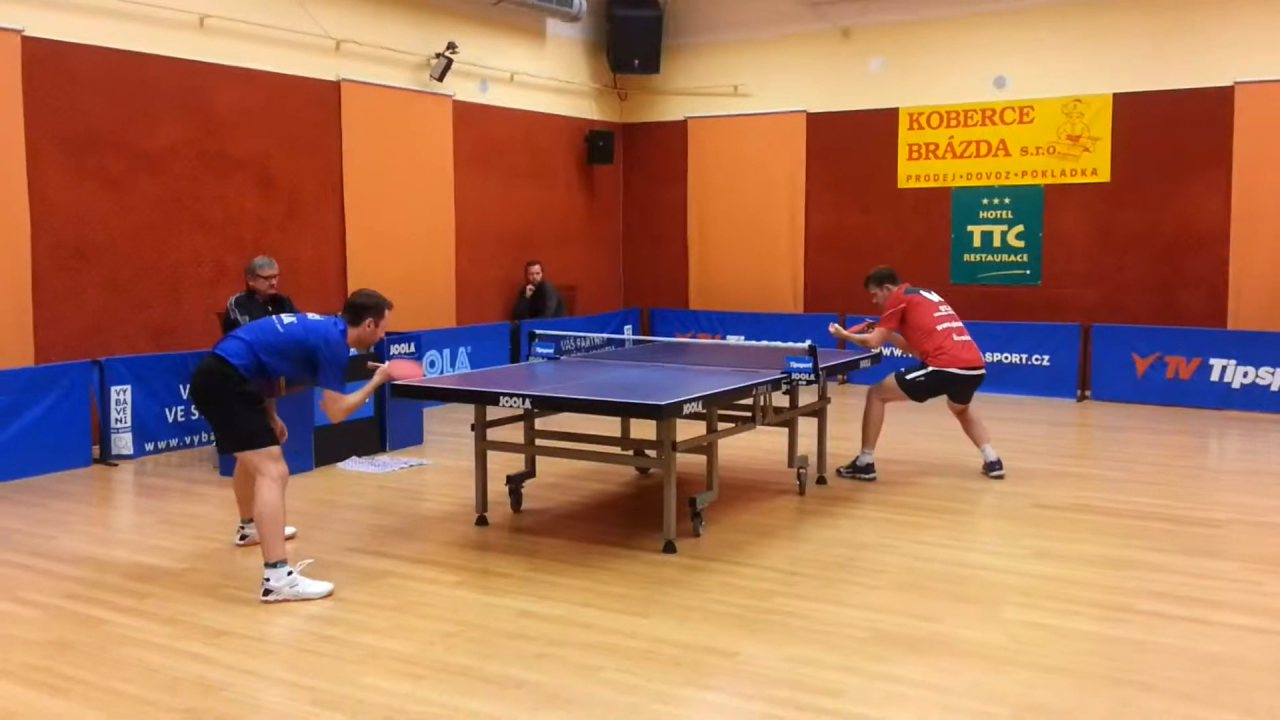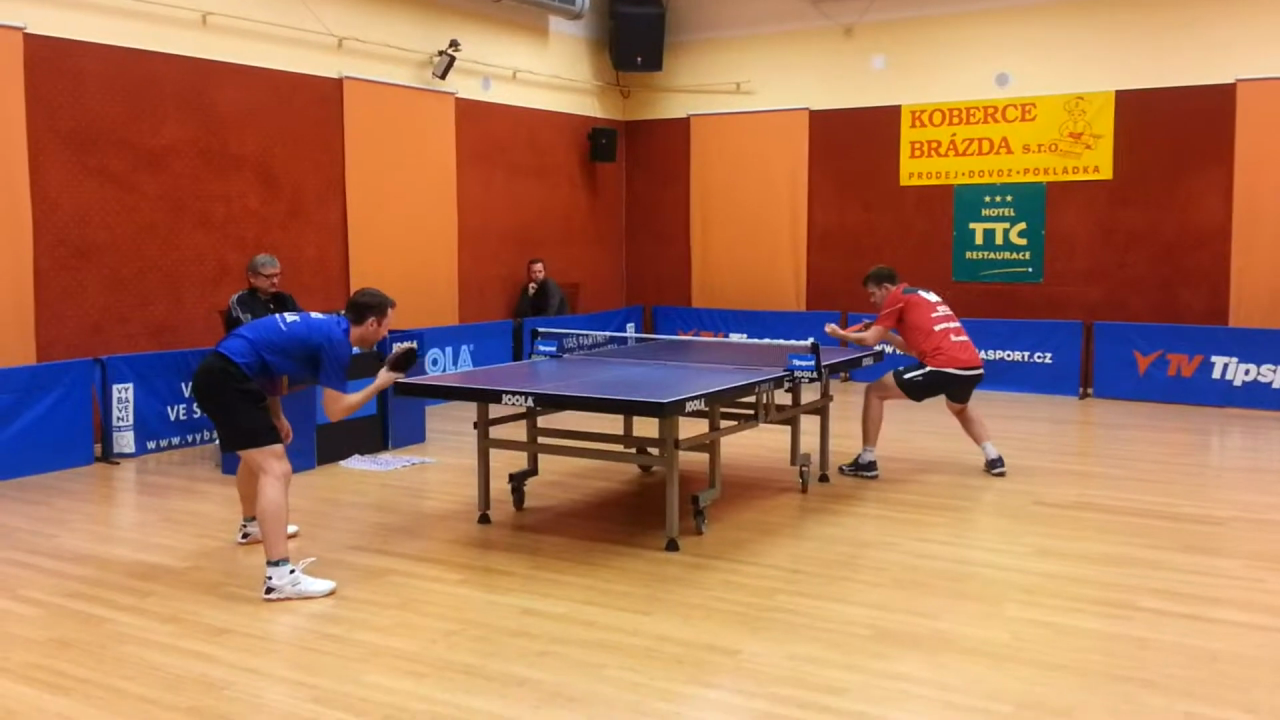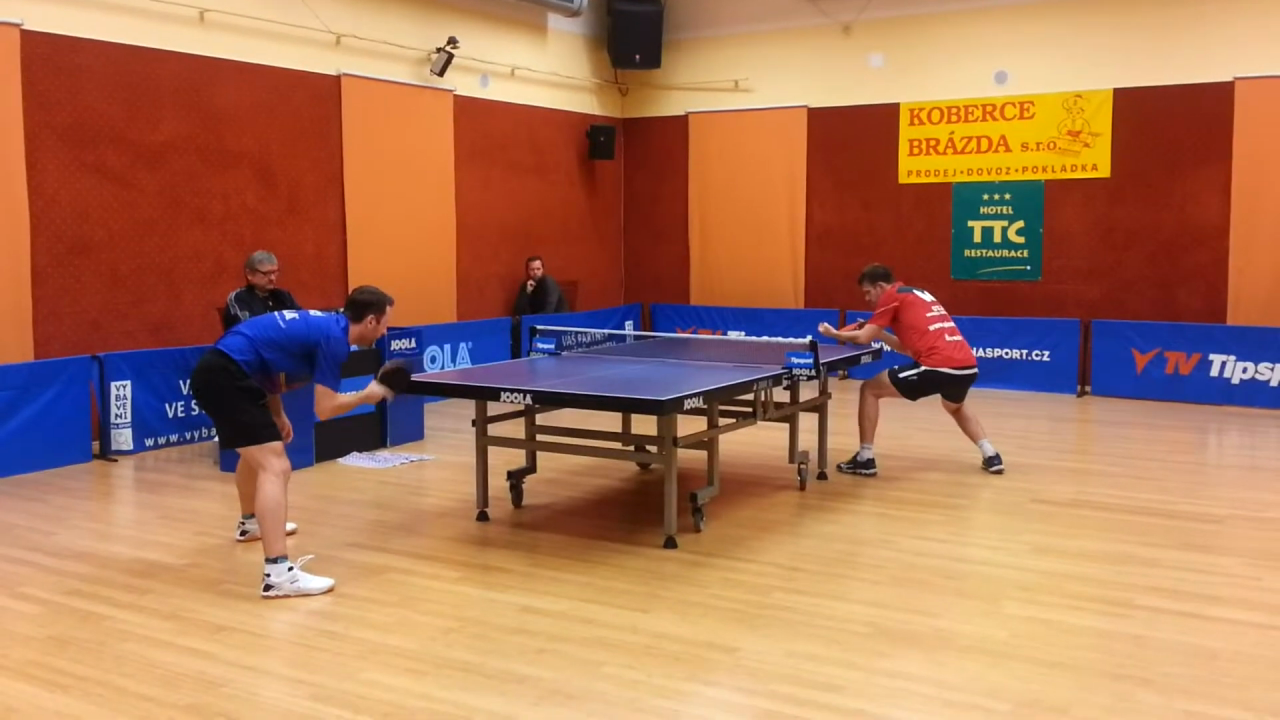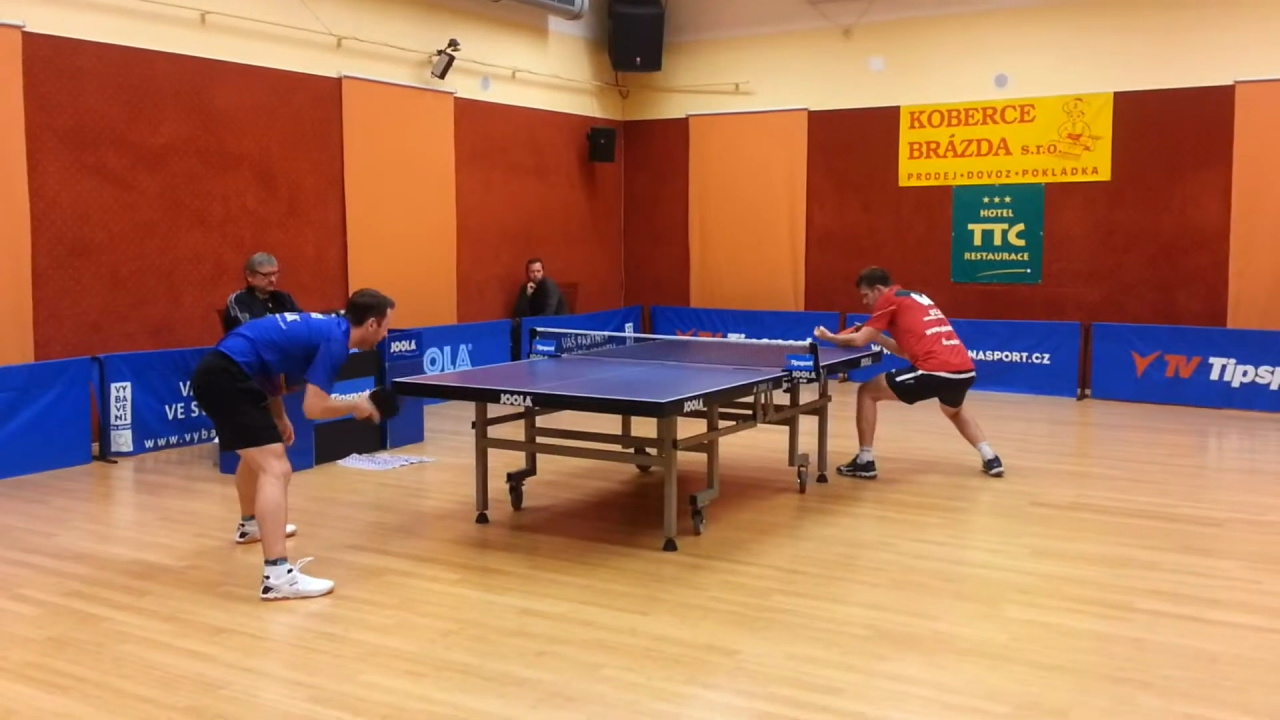
dt=0.1s
person 1, frame 1
left shoulder: (323, 328)
right shoulder: (333, 340)
right elbow: (335, 411)
left wrist: (270, 417)
right wrist: (376, 381)
left hip: (215, 374)
right hip: (225, 380)
left knee: (251, 456)
right knee: (272, 472)
left ankle: (251, 527)
right ankle: (278, 577)
person 1, frame 2
left shoulder: (325, 327)
right shoulder: (336, 339)
right elbow: (336, 410)
left wrist: (276, 417)
right wrist: (379, 385)
left hip: (219, 372)
right hip: (228, 378)
left knee: (255, 454)
right knee: (275, 471)
left ankle: (252, 525)
right ankle: (280, 576)
person 1, frame 3
left shoulder: (324, 324)
right shoulder: (335, 337)
right elbow: (326, 408)
left wrist: (277, 415)
right wrist: (368, 395)
left hip: (216, 369)
right hip: (227, 376)
left knee: (255, 451)
right knee: (275, 467)
left ankle: (251, 522)
right ankle: (278, 573)
person 1, frame 4
left shoulder: (324, 327)
right shoulder: (335, 340)
right elbow: (315, 408)
left wrist: (279, 418)
right wrist: (356, 406)
left hip: (217, 370)
right hip: (228, 378)
left knee: (255, 453)
right knee: (275, 470)
left ankle: (250, 524)
right ankle: (278, 575)
person 2, frame 1
left shoulder: (899, 297)
right shoulder: (925, 297)
left elbow: (874, 342)
left wrist: (844, 335)
right wrist: (885, 332)
left hip: (945, 367)
right hip: (975, 368)
left knee: (876, 394)
right knee: (961, 409)
left ankle: (865, 463)
right ankle: (992, 460)
person 2, frame 2
left shoulder: (897, 297)
right shoulder: (923, 297)
left elbow: (870, 340)
left wrist: (841, 334)
right wrist: (882, 331)
left hip: (943, 367)
right hip: (974, 368)
left knee: (875, 391)
right knee: (960, 408)
left ankle: (867, 460)
right ankle: (993, 457)
person 2, frame 3
left shoulder: (892, 296)
right shoulder: (918, 296)
left elbow: (863, 338)
left wrist: (834, 334)
right wrist: (877, 332)
left hip: (938, 367)
right hip: (968, 367)
left knee: (869, 389)
right knee: (956, 408)
left ankle: (865, 458)
right ankle: (991, 455)
person 2, frame 4
left shoulder: (889, 299)
right shoulder: (916, 299)
left elbow: (859, 341)
left wrist: (830, 337)
right wrist: (874, 335)
left hip: (935, 371)
right hip: (965, 371)
left knee: (867, 392)
right knee: (954, 411)
left ankle: (865, 461)
right ankle: (990, 458)
